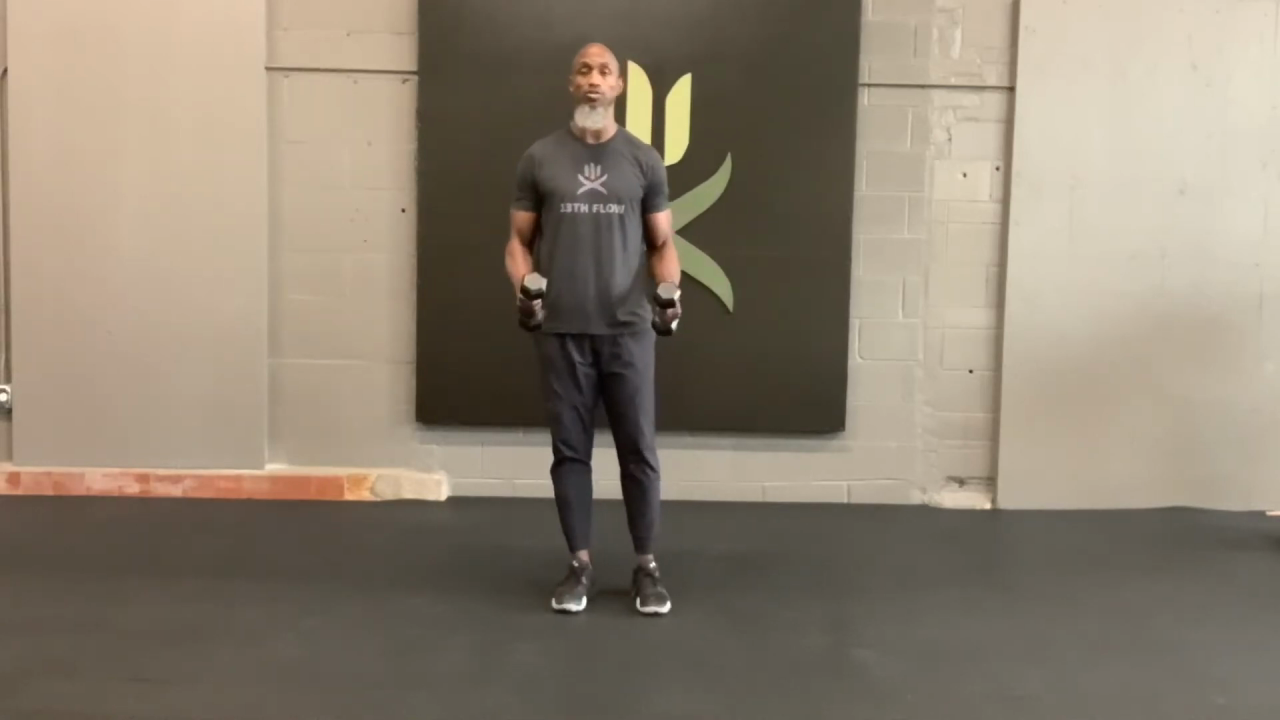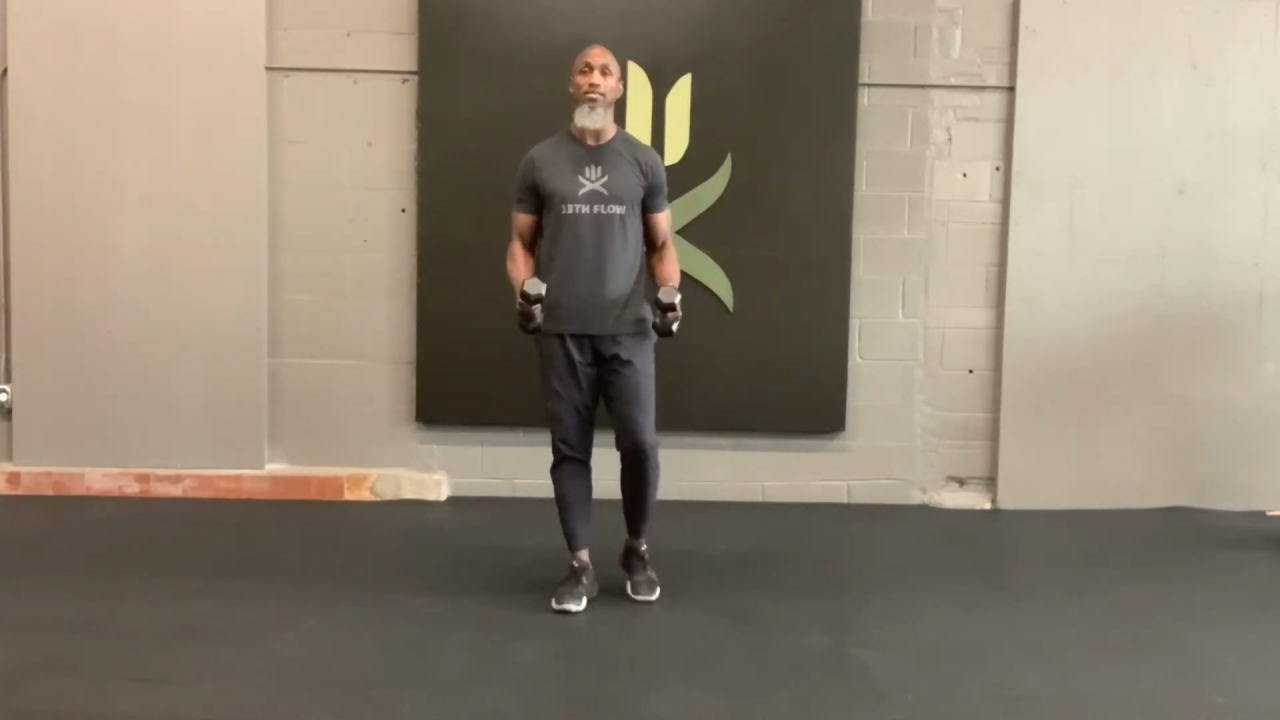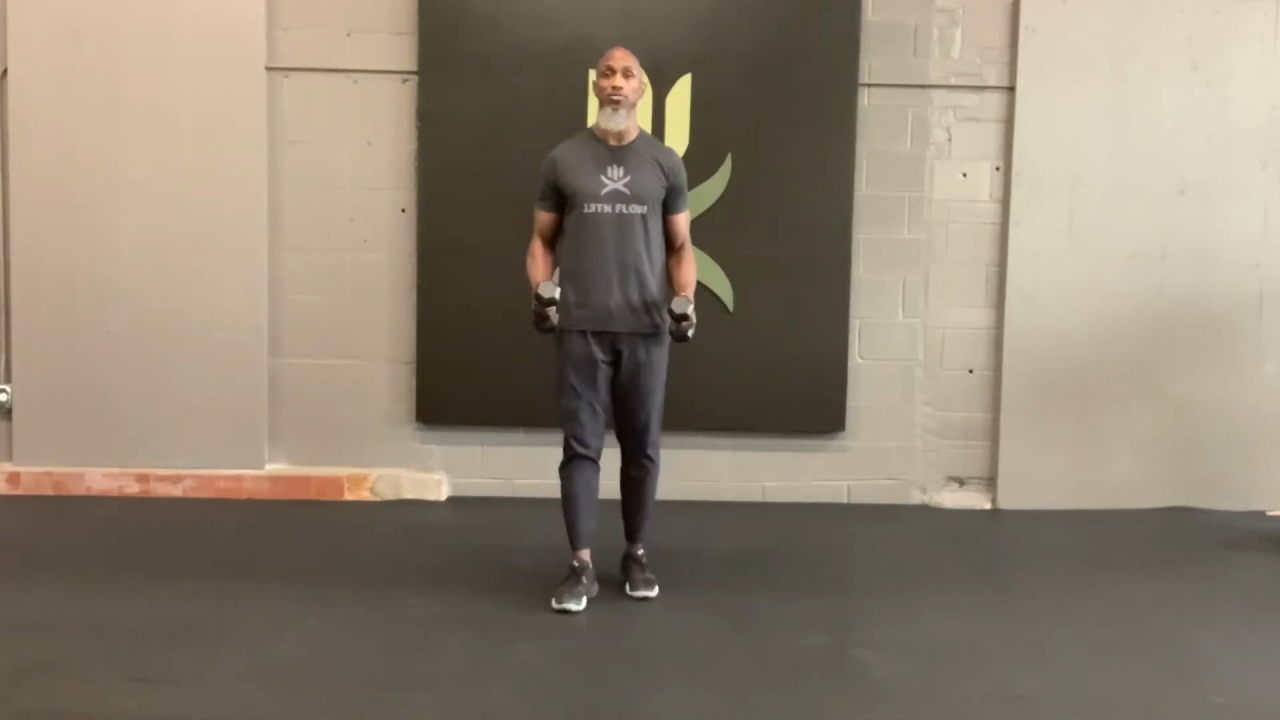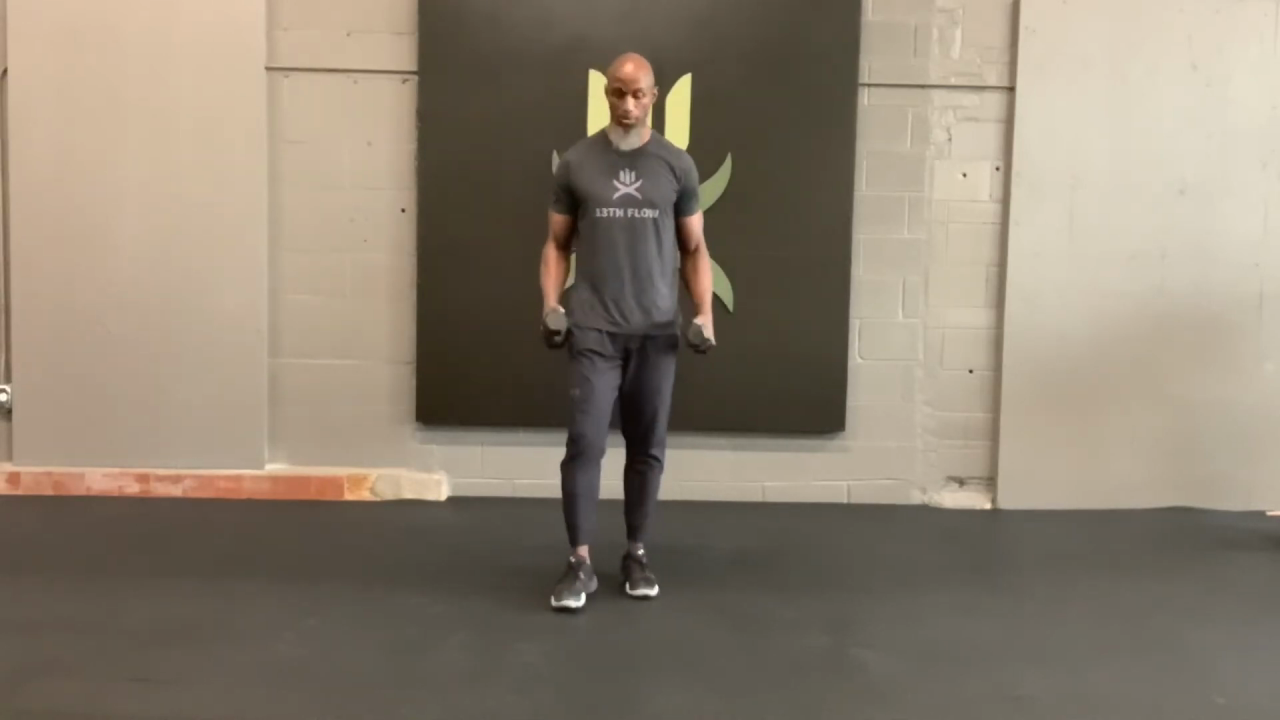
dt=0.4s
person 1, frame 1
left shoulder: (643, 160)
right shoulder: (539, 158)
left elbow: (662, 242)
right elbow: (519, 237)
left wrist: (669, 289)
right wrist: (522, 282)
left hip: (628, 329)
right hip: (562, 330)
left knee: (639, 449)
right knee: (570, 450)
left ankle: (646, 566)
right ankle: (579, 564)
person 1, frame 2
left shoulder: (644, 161)
right shoulder: (540, 160)
left elbow: (661, 243)
right elbow: (521, 242)
left wrist: (670, 291)
right wrist: (523, 287)
left hip: (628, 330)
right hip: (562, 331)
left knee: (639, 444)
right knee: (569, 451)
left ankle: (637, 548)
right ankle: (581, 565)
person 1, frame 3
left shoulder: (665, 163)
right shoulder: (564, 159)
left elbow: (680, 245)
right elbow: (543, 239)
left wrist: (685, 297)
right wrist: (540, 288)
left hip: (645, 328)
right hip: (582, 328)
left knee: (642, 448)
right knee: (581, 446)
left ankle: (636, 553)
right ankle: (582, 565)
person 1, frame 4
left shoulder: (677, 165)
right shoulder: (576, 162)
left elbow: (694, 248)
right elbow: (557, 243)
left wrist: (704, 312)
right wrist: (550, 304)
left hip: (656, 331)
right hip: (593, 327)
left knee: (647, 448)
right knee: (584, 441)
left ankle: (636, 553)
right ankle: (580, 562)
